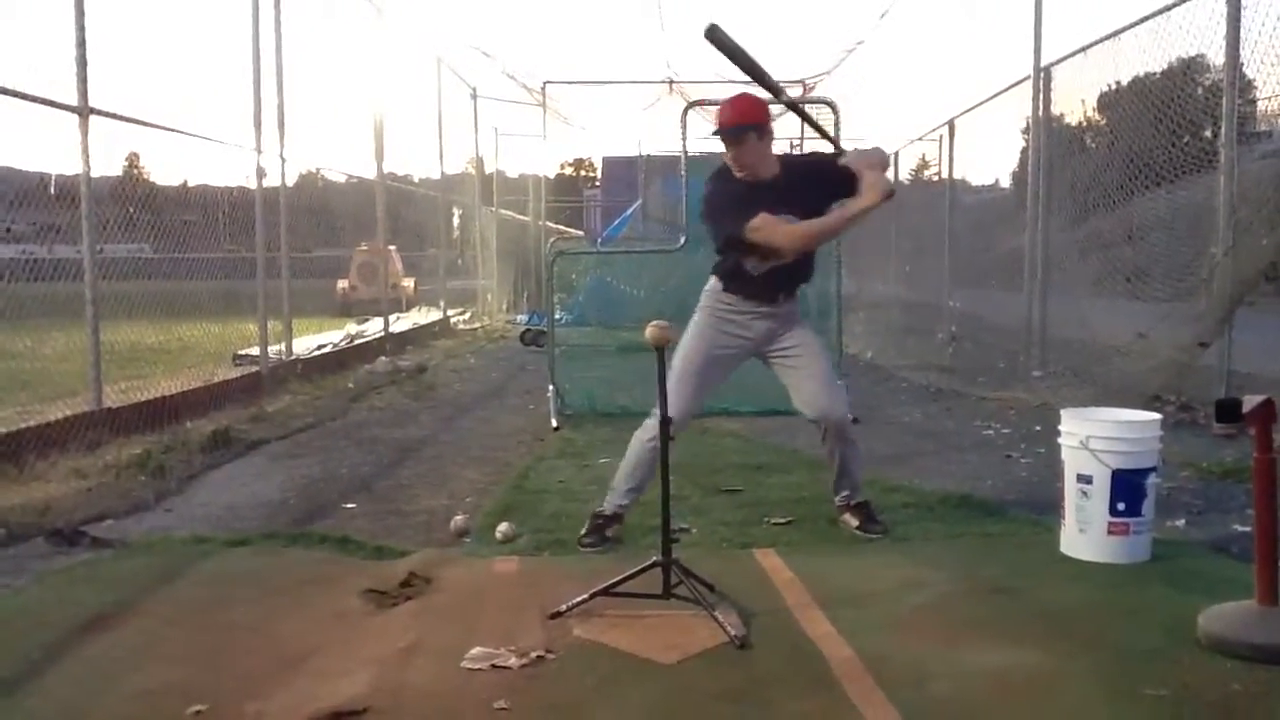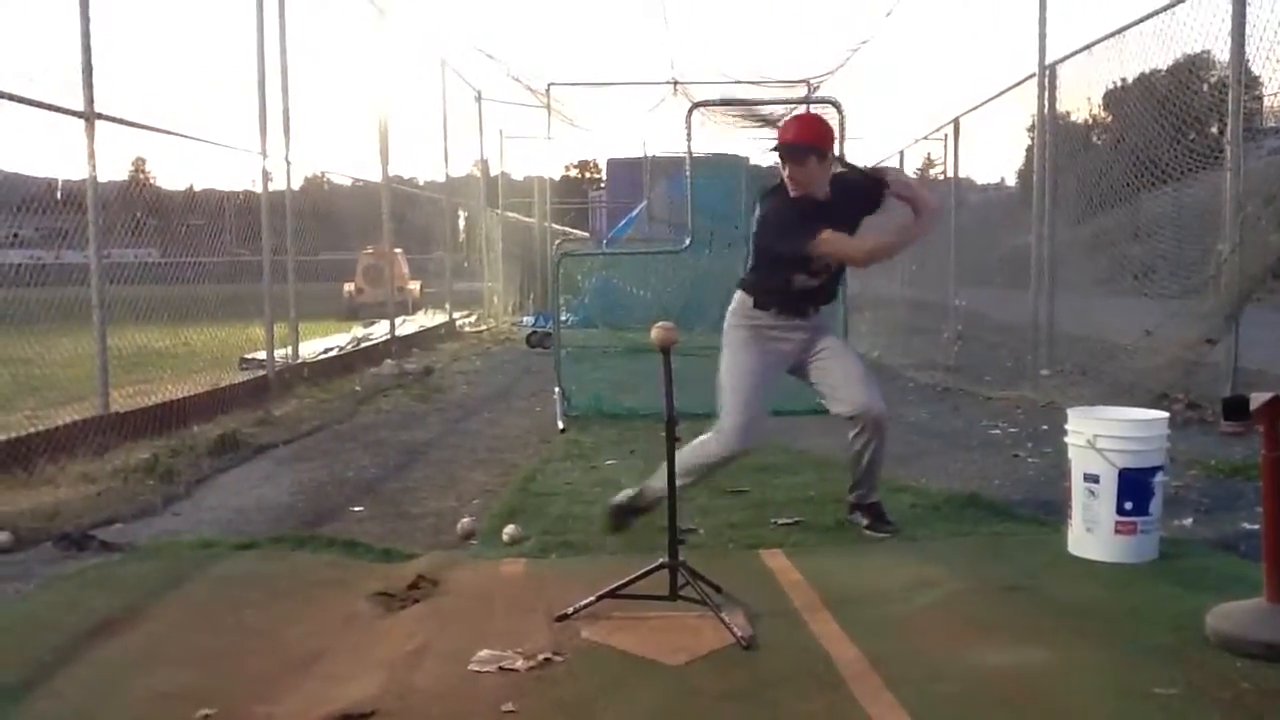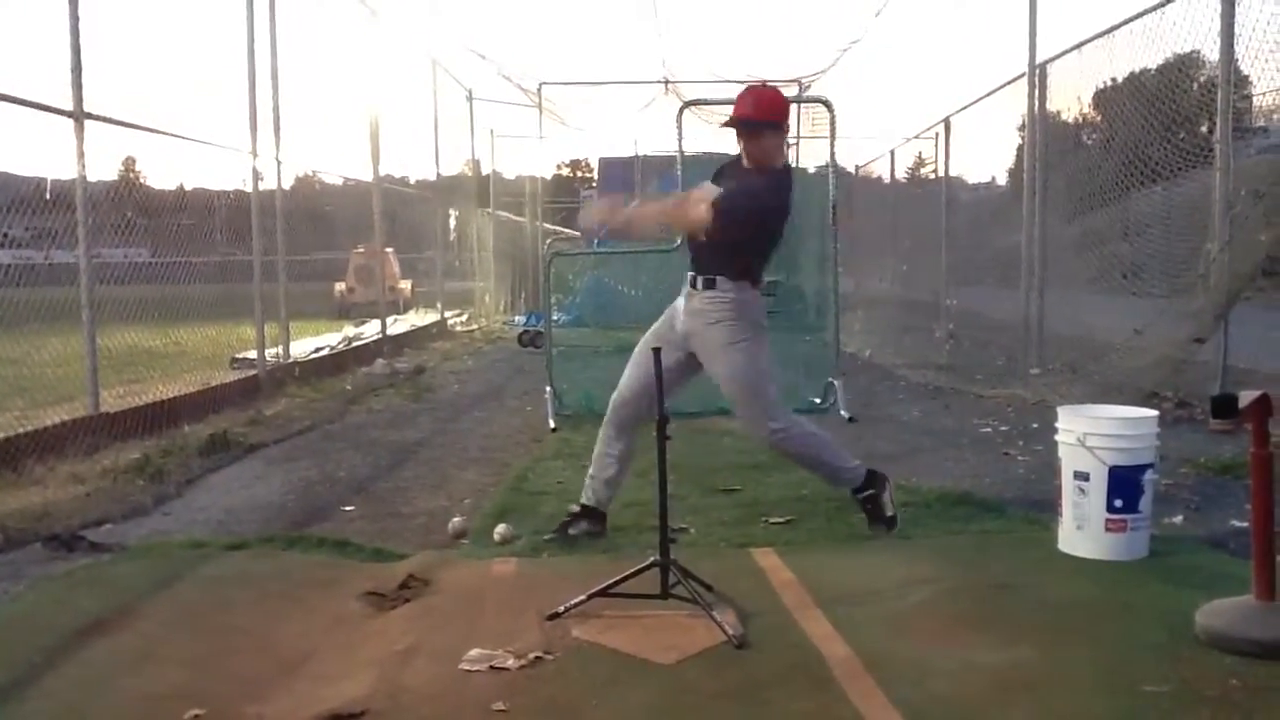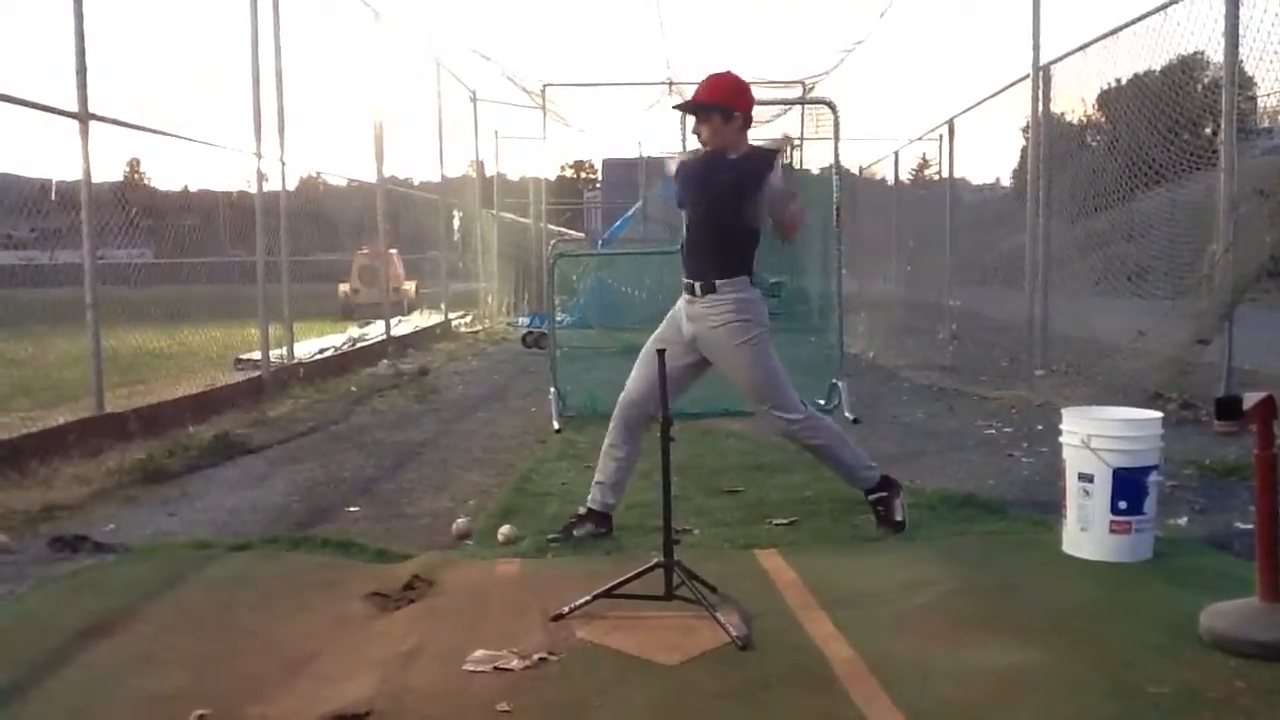
dt=0.4s
person 1, frame 1
left shoulder: (807, 172)
right shoulder: (721, 193)
left elbow: (877, 160)
right elbow: (789, 239)
left wrist: (866, 166)
right wrist: (861, 204)
left hip: (783, 314)
right hip: (725, 310)
left knee: (832, 411)
right knee: (672, 415)
left ankle: (850, 500)
right ankle: (611, 511)
person 1, frame 2
left shoulder: (849, 187)
right shoulder: (779, 210)
left elbow: (891, 181)
right elbow: (858, 253)
left wrist: (916, 197)
right wrist: (920, 224)
left hip: (810, 327)
right hip: (755, 325)
left knee: (869, 410)
right knee: (735, 437)
left ankle: (863, 500)
right ankle: (649, 493)
person 1, frame 3
left shoulder: (765, 194)
right shoulder: (738, 168)
left elbow: (693, 218)
right elbow: (690, 205)
left wrist: (620, 214)
left hip: (727, 311)
right hip: (691, 302)
left knee: (772, 425)
right knee: (625, 404)
left ankle: (866, 483)
right ankle: (592, 509)
person 1, frame 4
right shoulder: (768, 165)
right elbow: (789, 230)
left hip: (729, 309)
right hip: (691, 305)
left knee: (789, 413)
right knee: (633, 405)
left ankle: (880, 486)
right ankle: (599, 511)
